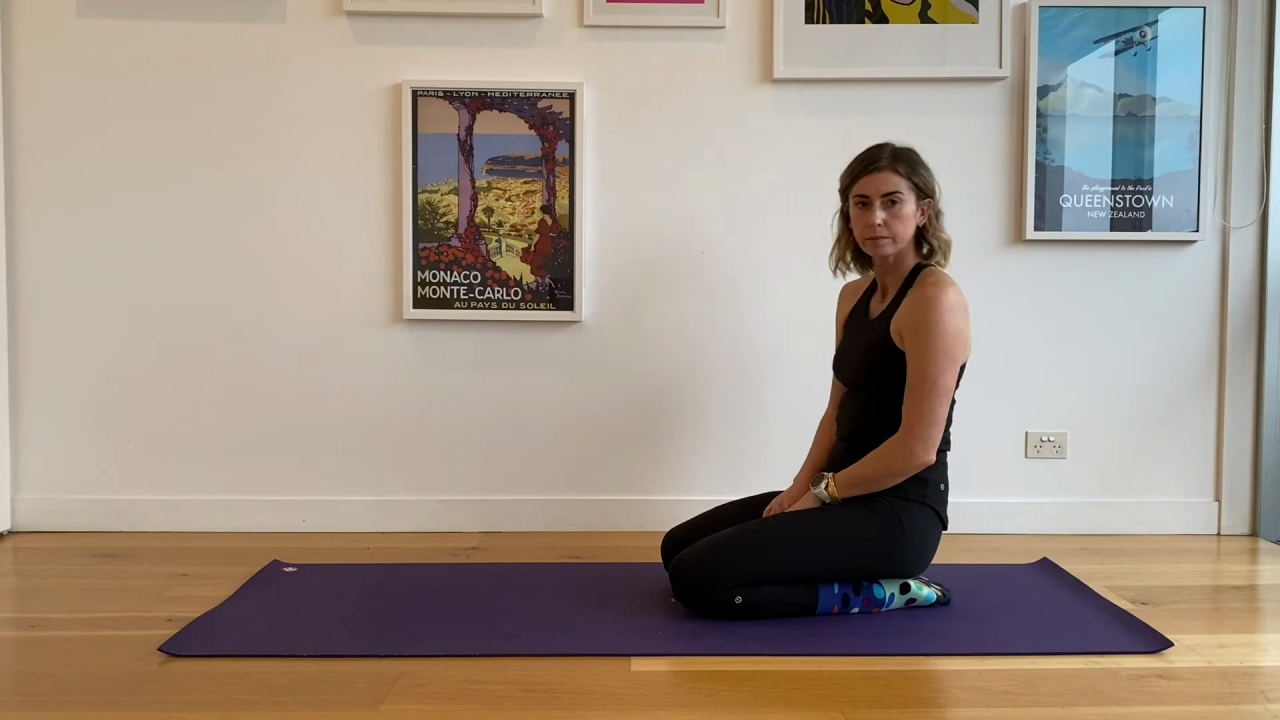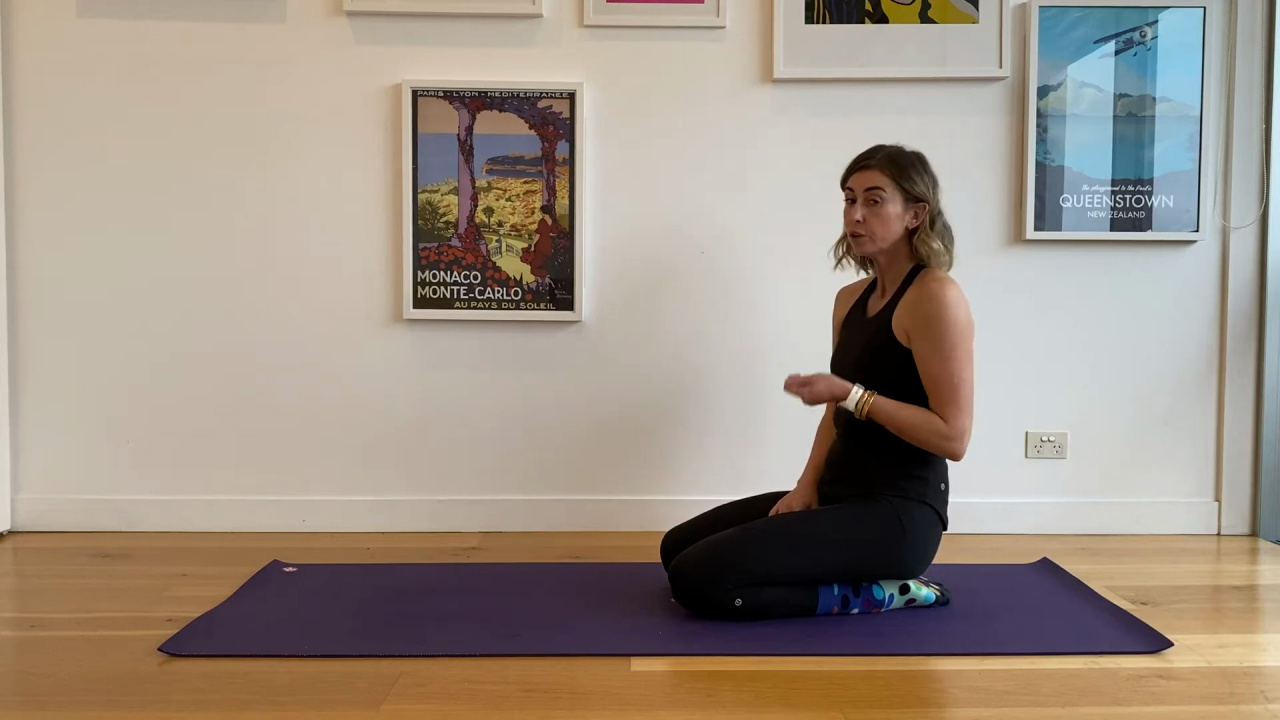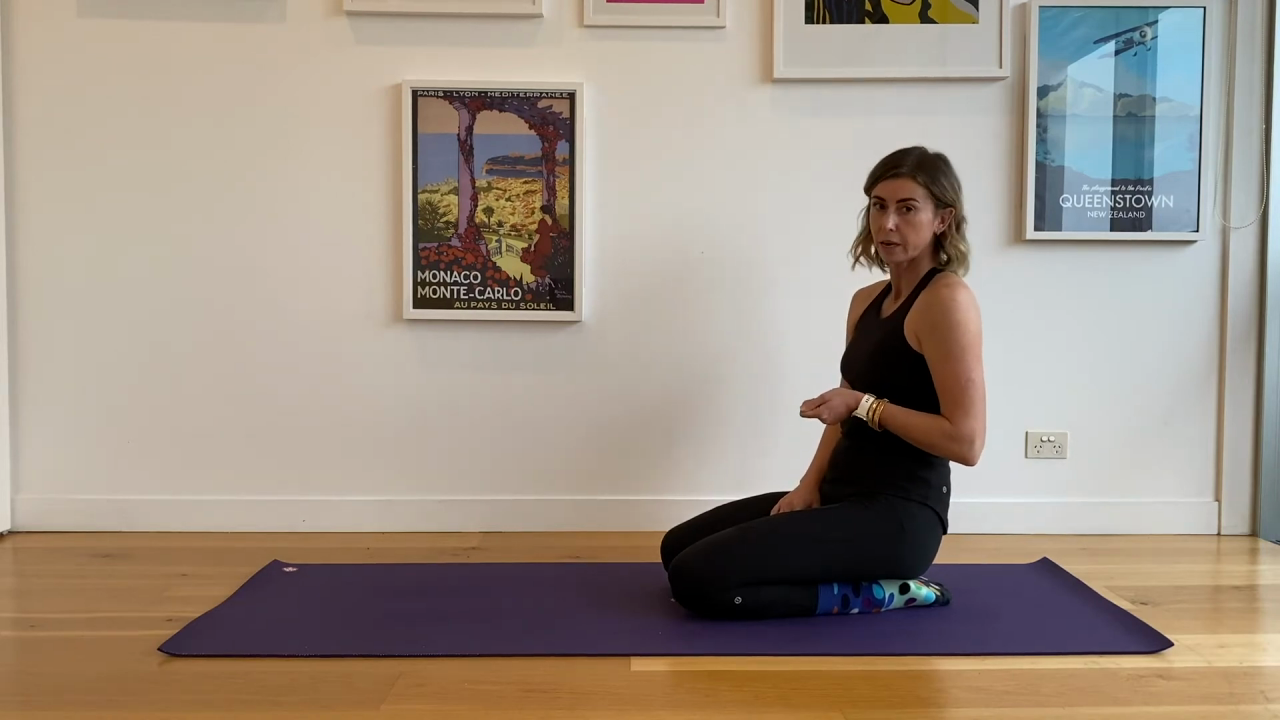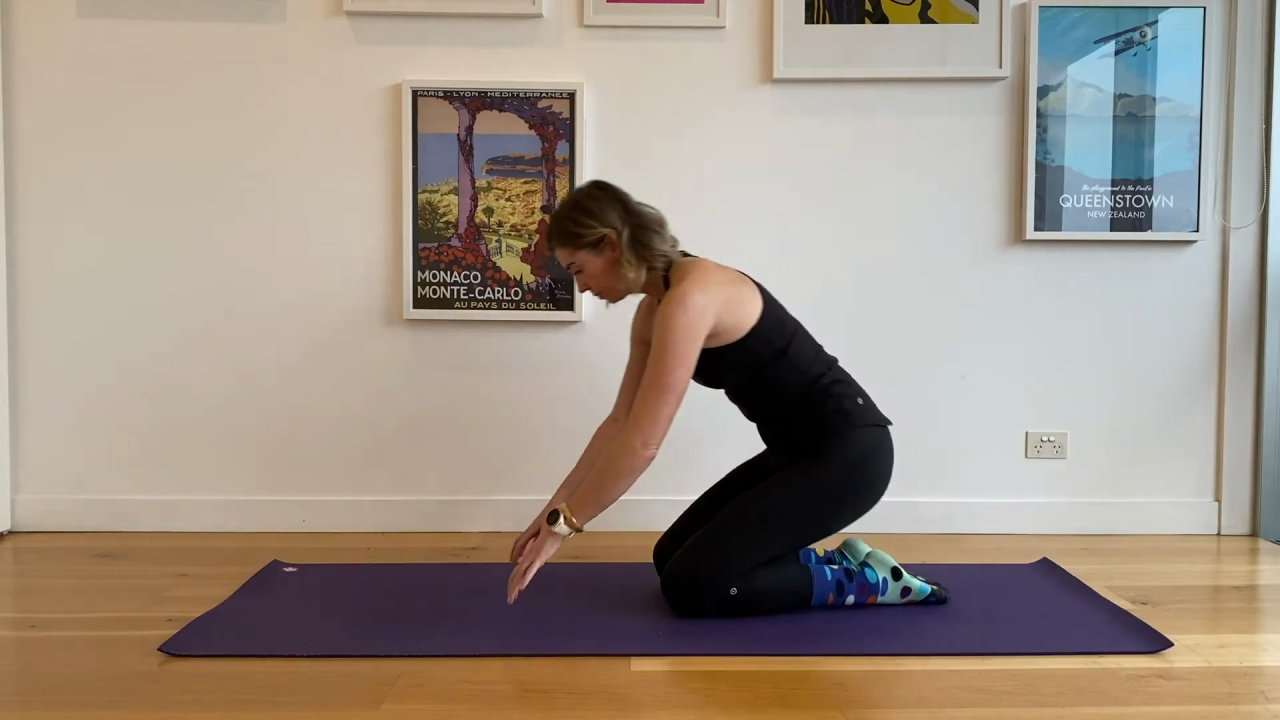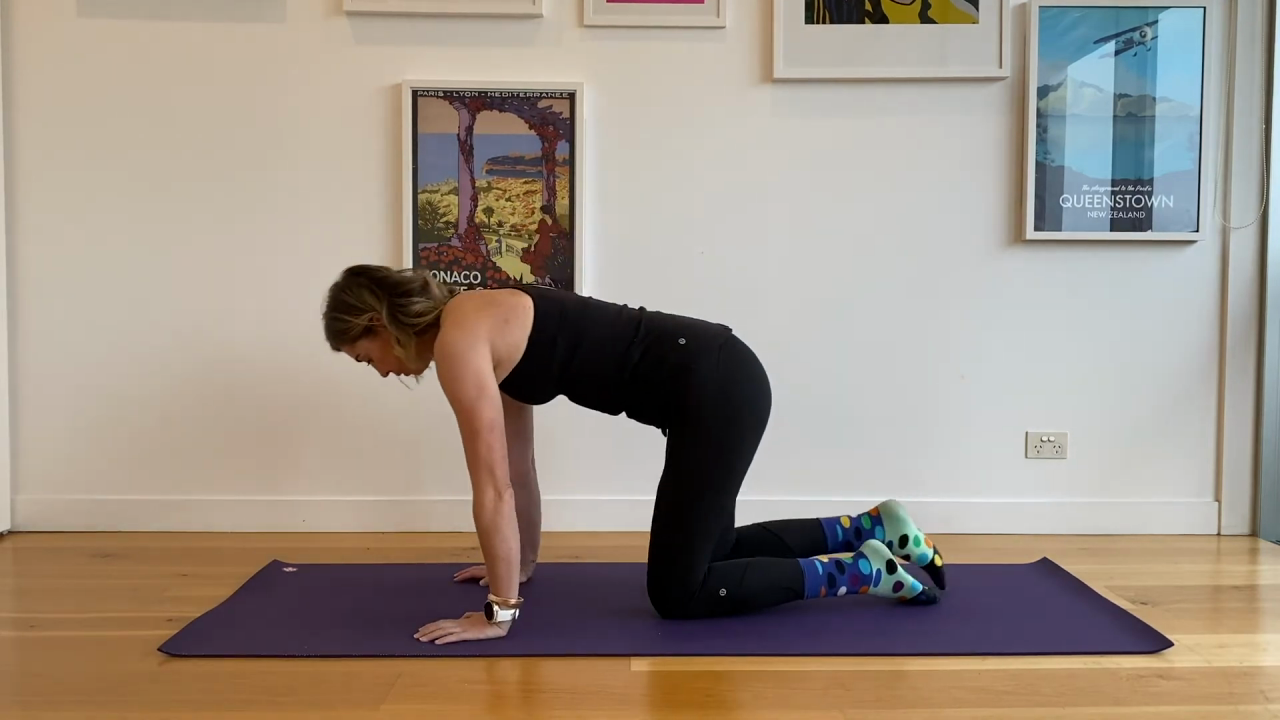
dt=1s
person 1, frame 1
left shoulder: (935, 298)
right shoulder: (853, 295)
left elbow: (918, 447)
left wrist: (820, 494)
right wrist: (801, 487)
left hip: (898, 515)
right hip: (849, 496)
left knee: (697, 577)
right knee: (678, 547)
left ankle: (883, 595)
right ankle: (874, 583)
person 1, frame 2
left shoulder: (936, 296)
right shoulder: (851, 298)
left elbow: (952, 437)
left wrist: (852, 393)
right wrist: (807, 486)
left hip: (898, 515)
right hip: (841, 494)
left knee: (697, 577)
right knee: (677, 548)
left ankle: (882, 595)
right ankle: (874, 583)
person 1, frame 3
left shoulder: (947, 300)
right shoulder: (866, 300)
left elbow: (966, 440)
left wrist: (866, 405)
right wrist: (809, 484)
left hip: (898, 516)
right hip: (843, 495)
left knee: (697, 578)
right knee: (679, 548)
left ankle: (878, 594)
right ankle: (866, 581)
person 1, frame 4
left shoulder: (687, 298)
right shoulder: (655, 310)
left elbow: (642, 443)
right elbow: (623, 421)
left wrist: (562, 524)
right wrist: (557, 507)
left hip: (848, 453)
right hip: (798, 450)
left knee: (691, 585)
right knee: (673, 556)
left ankle: (857, 582)
right ankle: (835, 559)
person 1, frame 5
left shoulder: (457, 341)
right shoulder: (485, 330)
left elbow: (494, 491)
right elbow: (517, 471)
left wrist: (500, 610)
right wrist: (520, 563)
left hip: (716, 390)
right hip: (714, 380)
left knee: (677, 592)
right knee: (701, 551)
left ankle: (858, 571)
right ankle: (868, 529)
